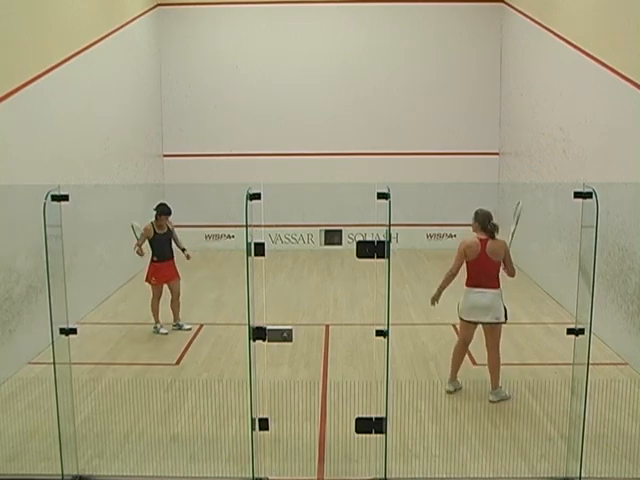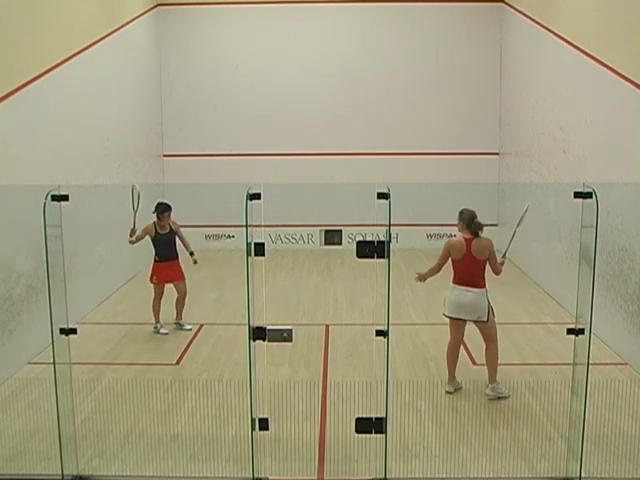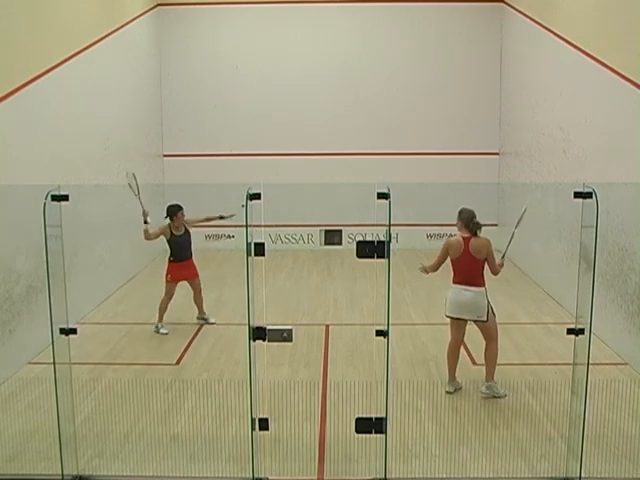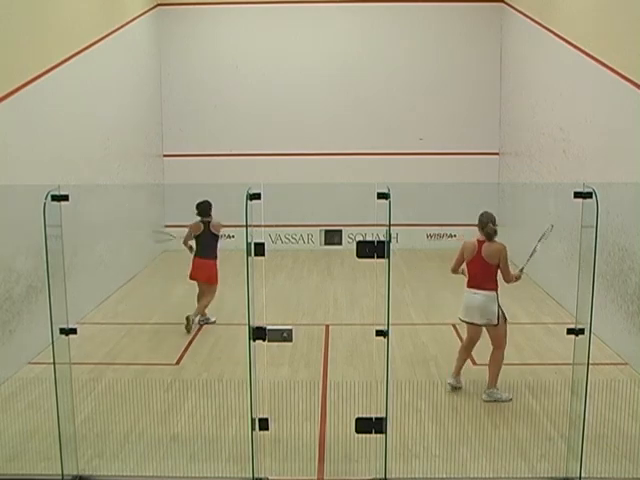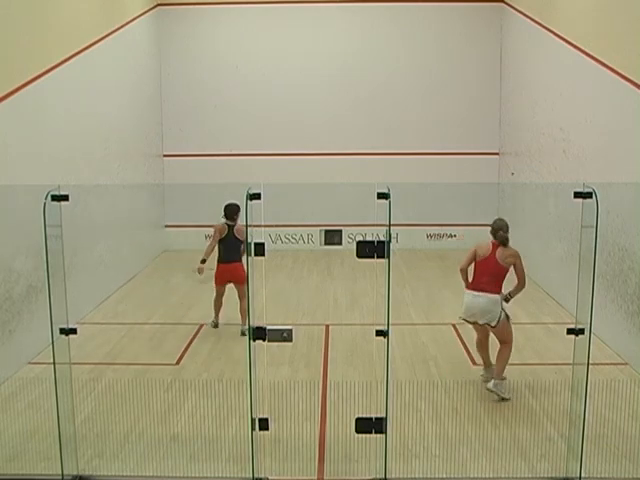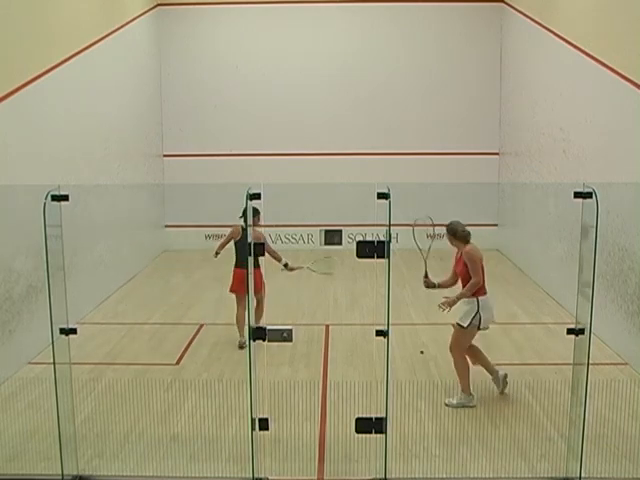
dt=0.4s
person 1, frame 1
left shoulder: (467, 244)
right shoulder: (501, 245)
left elbow: (453, 271)
right elbow: (511, 273)
left wrist: (438, 291)
left hip: (471, 297)
right hip: (492, 298)
left knee: (462, 342)
right knee: (493, 347)
left ankle: (452, 381)
right ankle: (495, 390)
person 1, frame 2
left shoulder: (452, 243)
right shoulder: (486, 243)
left elbow: (437, 268)
right elbow: (497, 271)
left wrist: (424, 276)
right wrist: (501, 263)
left hip: (457, 295)
right hip: (478, 297)
left knee: (455, 340)
right knee: (491, 341)
left ankle: (451, 382)
right ankle: (492, 385)
person 1, frame 3
left shoulder: (451, 243)
right shoulder: (484, 243)
left elbow: (434, 267)
right elbow: (494, 271)
left wrist: (426, 269)
right wrist: (500, 265)
left hip: (457, 294)
right hip: (477, 296)
left knee: (455, 340)
right knee: (492, 339)
left ankle: (451, 382)
right ankle: (489, 384)
person 1, frame 4
left shoulder: (467, 245)
right shoulder: (499, 248)
left elbow: (454, 269)
right elbow: (507, 278)
right wrist: (516, 277)
left hip: (469, 297)
right hip: (488, 299)
left knee: (470, 339)
right knee: (499, 345)
left ankle: (454, 377)
right ankle: (490, 390)
person 1, frame 5
left shoulder: (480, 247)
right shoulder: (513, 254)
left elbow: (463, 268)
right elbow: (522, 283)
left wrist: (468, 284)
right wrist: (510, 295)
left hip: (474, 299)
right hip: (492, 301)
left knee: (482, 335)
right knee: (506, 342)
left ankle: (488, 372)
right ankle: (496, 381)
person 1, frame 6
left shoulder: (470, 251)
right shoulder: (459, 253)
left elbow: (477, 281)
right elbow: (452, 281)
left wrist: (456, 299)
right wrist: (434, 285)
left hip: (476, 305)
right hip: (474, 304)
left knee: (455, 348)
right knee: (464, 346)
left ankle: (467, 396)
right ankle: (496, 374)
person 2, frame 1
left shoulder: (169, 224)
right shoulder: (148, 229)
left elbow: (176, 239)
right elbow: (138, 245)
left wrist: (184, 250)
right wrist: (138, 250)
left hip: (170, 264)
right hip: (157, 266)
left knee: (176, 294)
right knee: (157, 296)
left ankle: (177, 322)
right ankle: (157, 325)
person 2, frame 2
left shoulder: (173, 224)
right shoulder: (150, 228)
left elbow: (183, 239)
right elbow: (133, 241)
left wrist: (191, 253)
right wrist: (132, 236)
left hip: (174, 264)
right hip: (160, 266)
left knee: (183, 293)
right knee: (158, 296)
left ankle: (178, 321)
right ankle: (157, 324)
person 2, frame 3
left shoulder: (188, 222)
right shoulder: (165, 229)
left elbow: (204, 219)
right elbow: (148, 237)
left wrist: (221, 217)
right wrist: (146, 222)
left hip: (189, 263)
right hip: (175, 265)
left knee: (198, 290)
right knee: (168, 295)
left ankle: (202, 315)
right ankle: (159, 324)
person 2, frame 4
left shoulder: (194, 226)
right shoulder: (217, 224)
left elbow: (185, 242)
left wrist: (190, 247)
left hip: (197, 261)
right hip: (210, 263)
left knee: (202, 291)
right knee: (209, 296)
left ankle: (203, 316)
right ankle: (193, 317)
person 2, frame 5
left shoulder: (219, 228)
right shoulder: (241, 229)
left elbow: (211, 246)
left wrist: (202, 262)
left hip: (222, 267)
right hip: (238, 266)
left knee: (219, 295)
right knee: (243, 298)
left ankle: (216, 319)
right ankle: (244, 327)
person 2, frame 6
left shoulder: (235, 230)
right shoulder: (258, 234)
left elbow: (222, 244)
right elbow: (271, 252)
left wrist: (216, 252)
right wrist: (286, 265)
left hip: (238, 272)
right hip: (254, 272)
left knee: (241, 307)
right knee: (260, 301)
left ankle: (241, 339)
